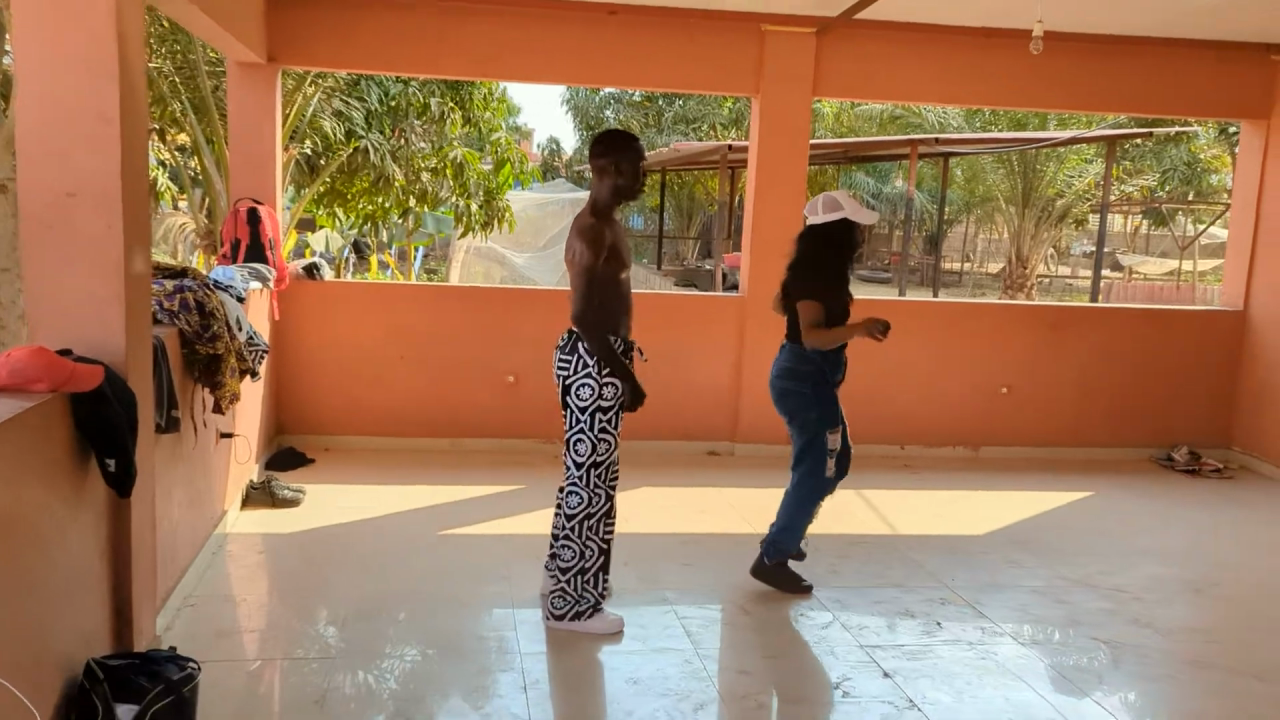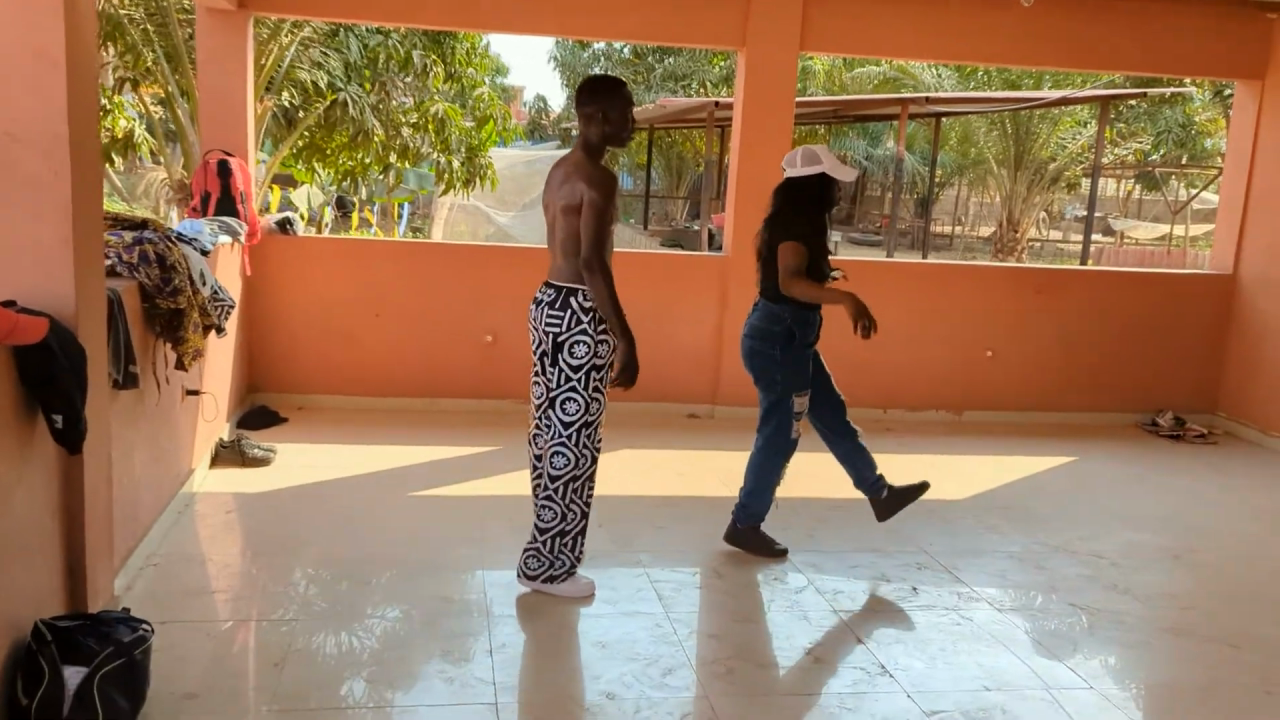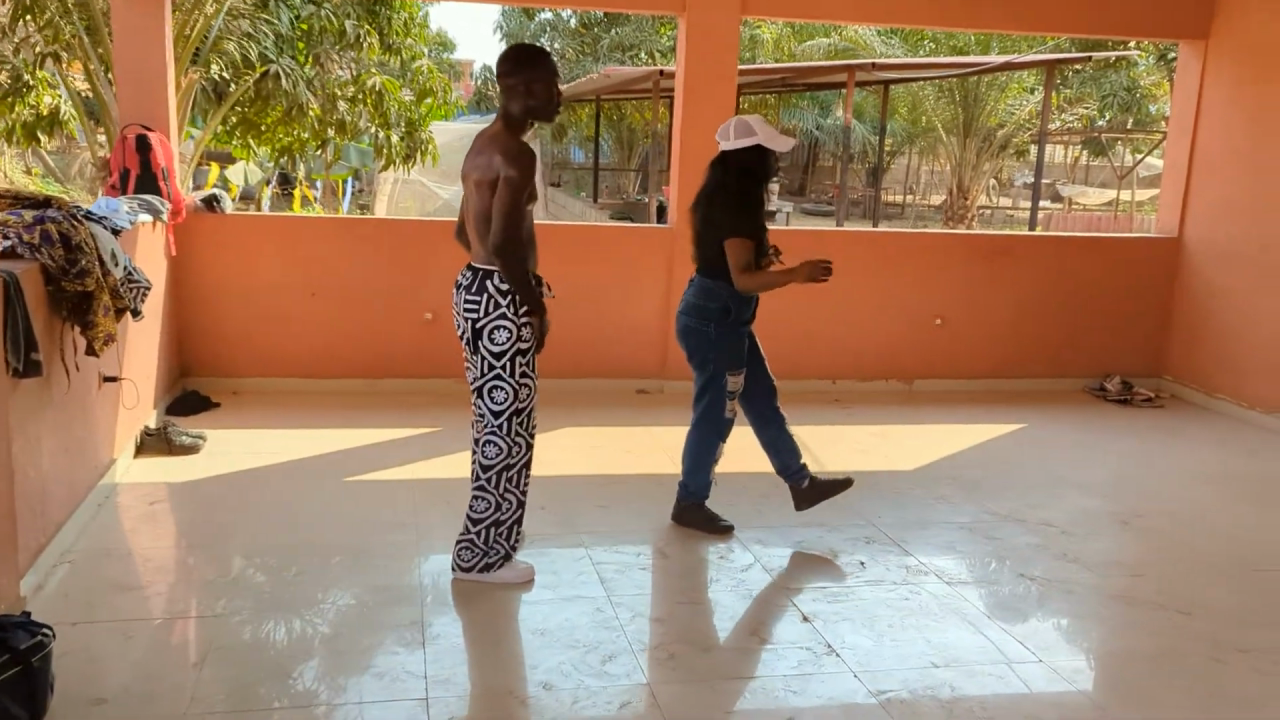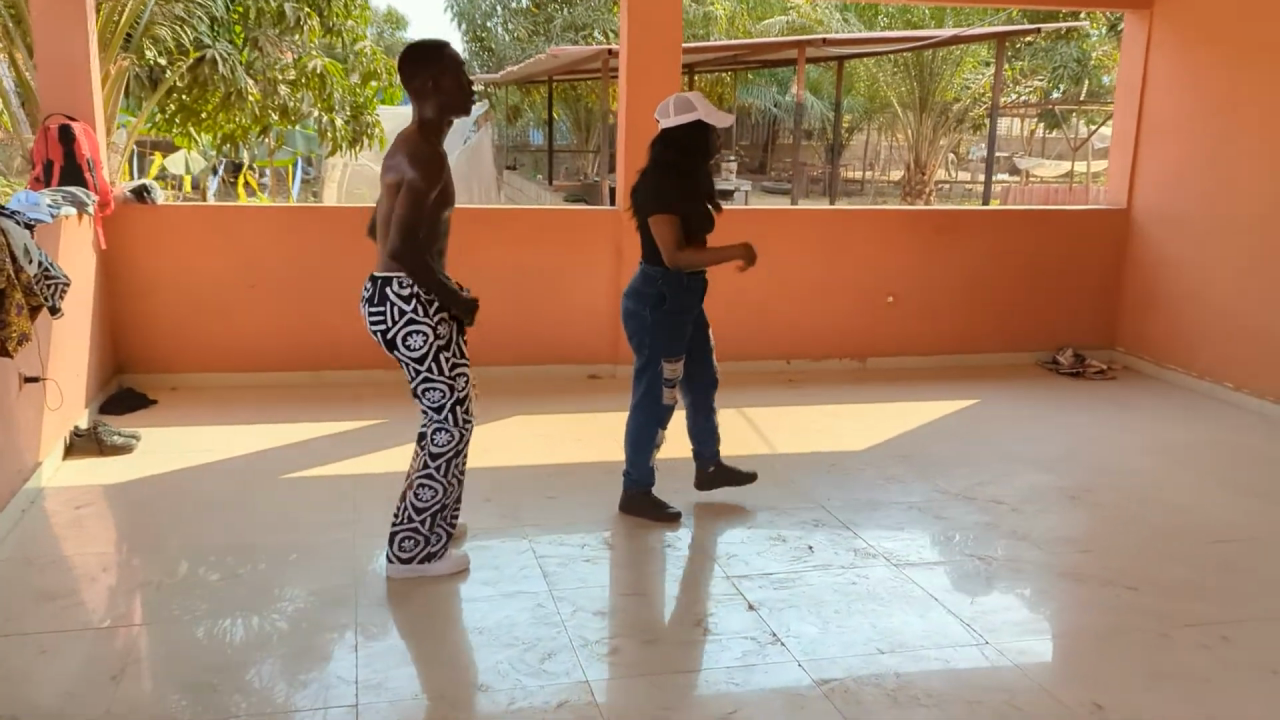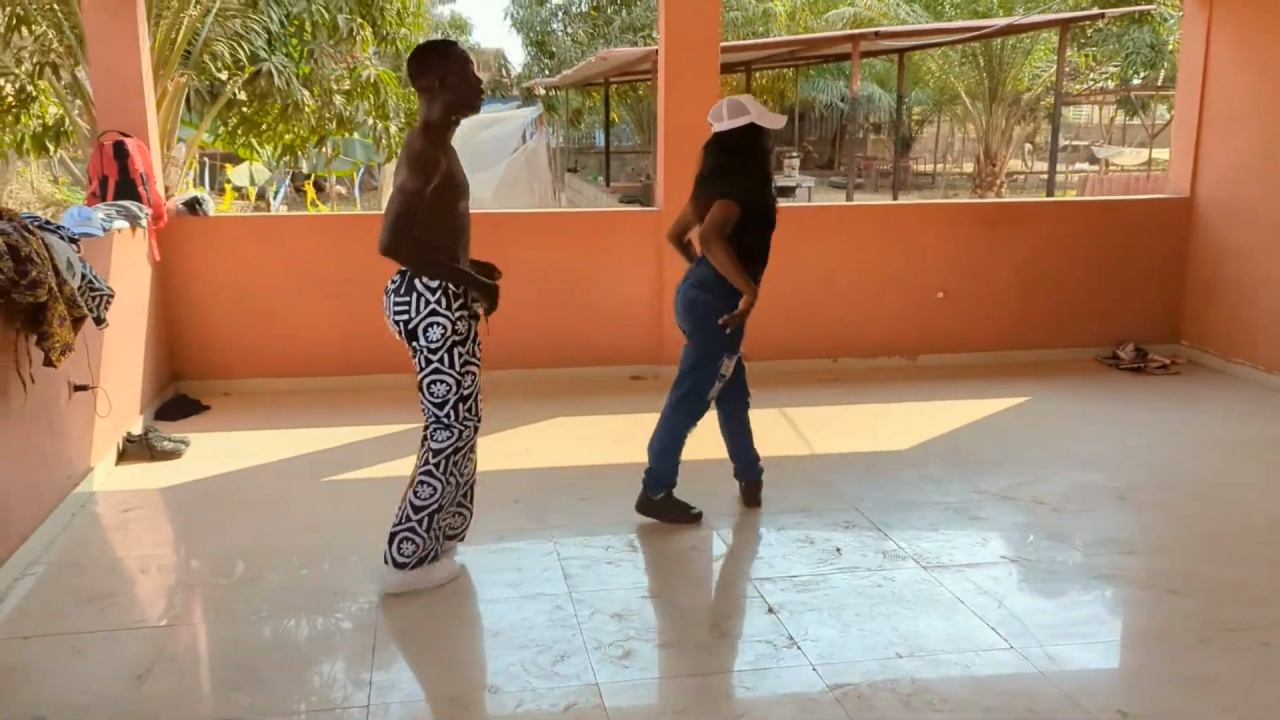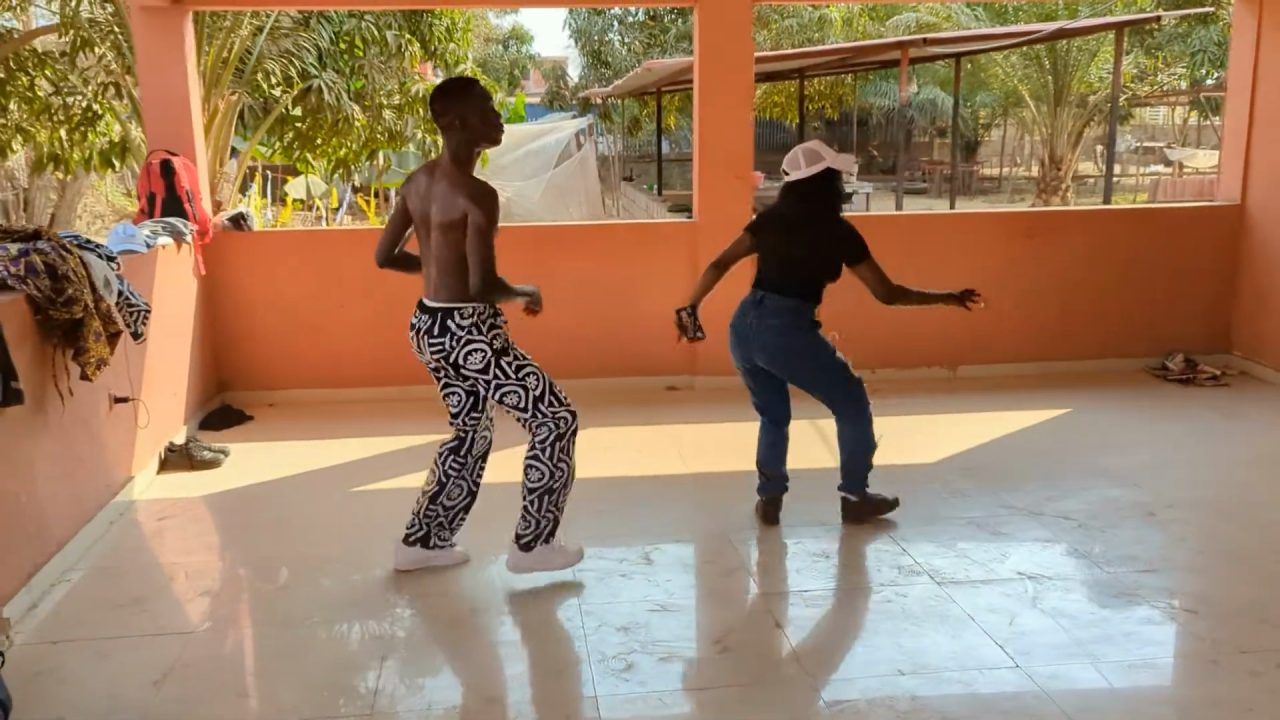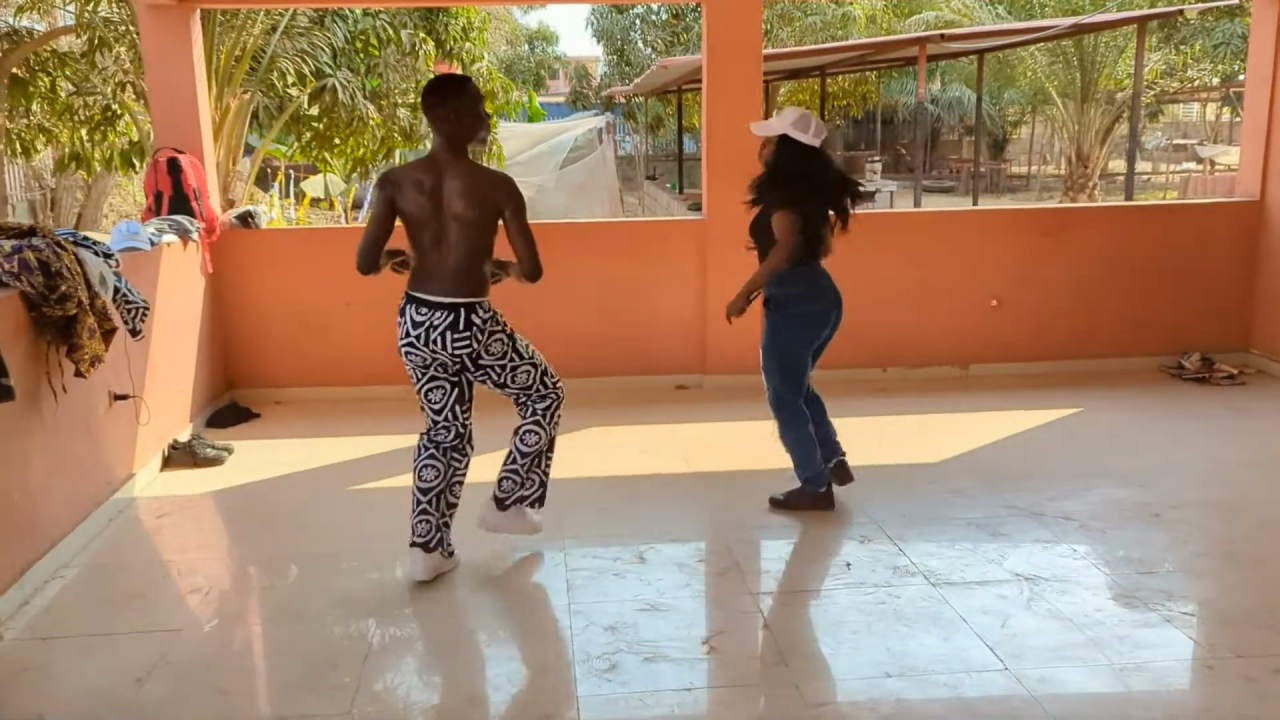
dt=0.4s
person 1, frame 1
left shoulder: (606, 224)
right shoulder: (593, 230)
right elbow: (582, 315)
left wrist: (619, 366)
right wrist: (624, 374)
left hip: (595, 358)
right hip: (594, 362)
left knee: (582, 473)
right knee: (591, 481)
left ankle: (562, 571)
right ankle: (572, 604)
person 1, frame 2
left shoulder: (561, 169)
right shoulder: (598, 179)
right elbow: (592, 262)
right wrist: (624, 339)
left hip: (551, 303)
right hip: (579, 314)
left knee: (552, 431)
right knee: (575, 442)
left ankle: (548, 549)
right ankle: (547, 566)
person 1, frame 3
left shoulder: (483, 144)
right shoulder: (515, 154)
right elbow: (503, 242)
right wrist: (537, 305)
left hip: (477, 287)
right hip: (503, 297)
left knee: (494, 421)
right knee: (507, 429)
left ankle: (487, 537)
right ankle: (481, 556)
person 1, frame 4
left shoulder: (412, 146)
right shoulder: (426, 156)
left elbow: (378, 232)
right elbow: (400, 248)
left wrist: (443, 292)
right wrist: (454, 300)
left hip: (398, 296)
right hip: (409, 302)
left knee: (447, 414)
right knee: (450, 422)
left ankle: (428, 523)
right ankle: (414, 550)
person 1, frame 5
left shoulder: (430, 147)
right shoulder: (426, 152)
left elbow: (405, 234)
right elbow: (390, 242)
left wrist: (467, 269)
right wrist: (468, 282)
left hip: (437, 298)
right hip: (435, 301)
left knee: (456, 422)
right knee: (451, 428)
left ankle: (435, 532)
right ankle: (408, 559)
person 1, frame 6
left shoulder: (417, 180)
right shoulder: (477, 196)
left elbow: (384, 256)
right elbow: (481, 288)
right wrist: (525, 293)
left hip: (430, 326)
right hip: (469, 331)
left knee: (471, 434)
right knee: (555, 420)
left ankle: (422, 542)
right ankle: (532, 543)
person 1, frame 7
left shoulder: (394, 183)
right shoulder: (498, 187)
left elbow: (363, 264)
right elbow: (533, 271)
left hip: (417, 324)
right hip: (475, 326)
left knee: (445, 433)
right knee: (544, 395)
left ankle: (429, 549)
right ankle: (506, 504)
person 2, frame 1
left shoulder: (812, 268)
right shoulder: (818, 273)
left elbow: (780, 304)
right elbow: (813, 335)
right wrist: (858, 329)
left hip: (799, 375)
right hip: (807, 380)
left knee: (835, 462)
right knee: (814, 473)
left ankle: (780, 539)
right ankle: (772, 559)
person 2, frame 2
left shoulder: (793, 223)
right shoulder: (794, 225)
right elbow: (789, 282)
left wrist: (820, 275)
right wrist: (848, 299)
left hip: (790, 336)
right hip: (776, 339)
left knee: (833, 416)
right knee: (779, 435)
left ankle: (880, 493)
right ankle: (744, 526)
person 2, frame 3
left shoulder: (731, 199)
right shoulder: (733, 205)
right elbow: (743, 278)
left wrist: (766, 258)
right wrist: (798, 272)
left hip: (725, 316)
right hip: (712, 318)
left knee: (762, 399)
right knee: (716, 412)
left ankle: (801, 483)
right ankle: (689, 504)
person 2, frame 4
left shoulder: (683, 181)
right shoulder: (663, 183)
right elbow: (674, 255)
right wrist: (735, 253)
left hip: (682, 301)
right hip: (659, 303)
left knee: (702, 383)
right knee: (656, 398)
left ankle: (709, 466)
right ankle: (636, 492)
person 2, frame 5
left shoulder: (719, 179)
right shoulder: (744, 182)
left elbow: (676, 234)
right elbow: (711, 237)
right wrist: (750, 289)
left hip: (703, 291)
right hip: (718, 300)
left knee: (733, 392)
right knee: (692, 396)
left ankle: (749, 477)
right ankle: (655, 492)
person 2, frame 6
left shoulder: (771, 219)
right shoulder: (837, 232)
left elbow: (719, 264)
right elbow: (886, 292)
left wrist: (689, 308)
right wrist: (943, 298)
left hip: (746, 329)
right hip: (789, 332)
left knee: (773, 415)
right knee: (852, 403)
left ankle: (770, 496)
right ankle: (854, 497)
person 2, frame 7
left shoulder: (783, 193)
right shoulder: (818, 192)
left elbow: (787, 247)
left wrist: (745, 291)
left hip: (793, 304)
right hip: (822, 297)
left knee: (785, 398)
right knee: (796, 389)
left ankle: (816, 486)
right ankle: (832, 462)
